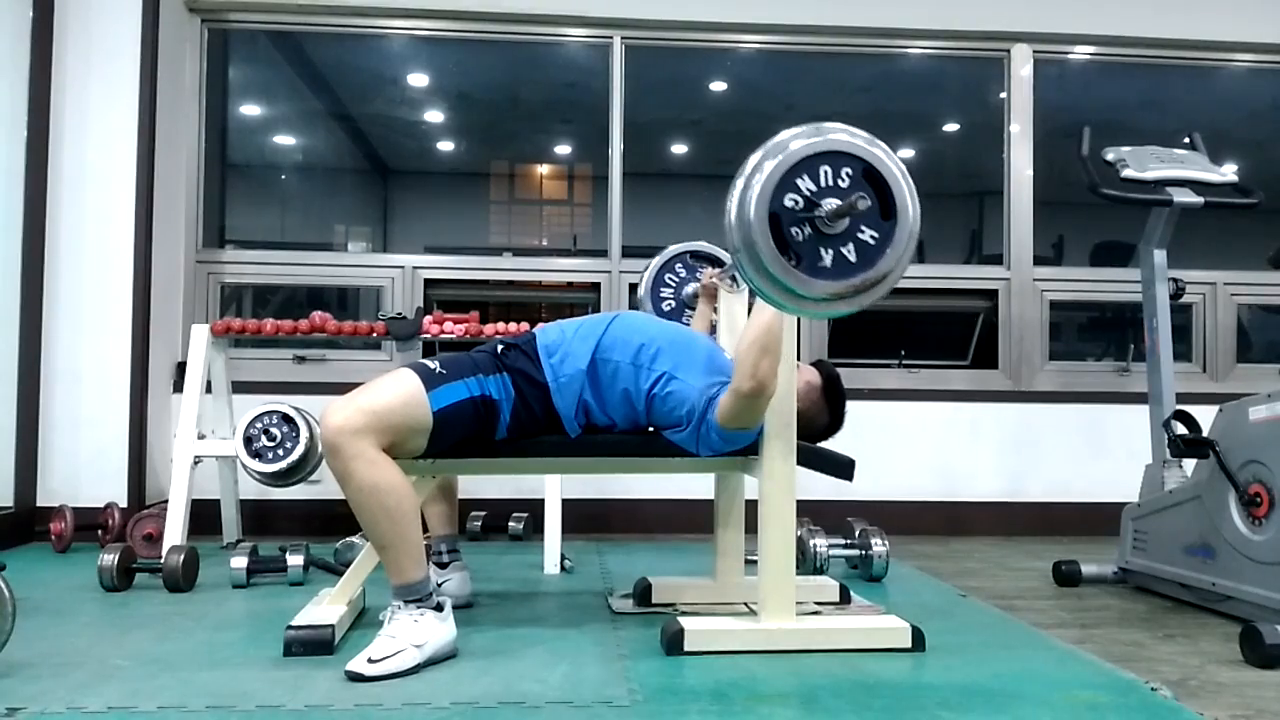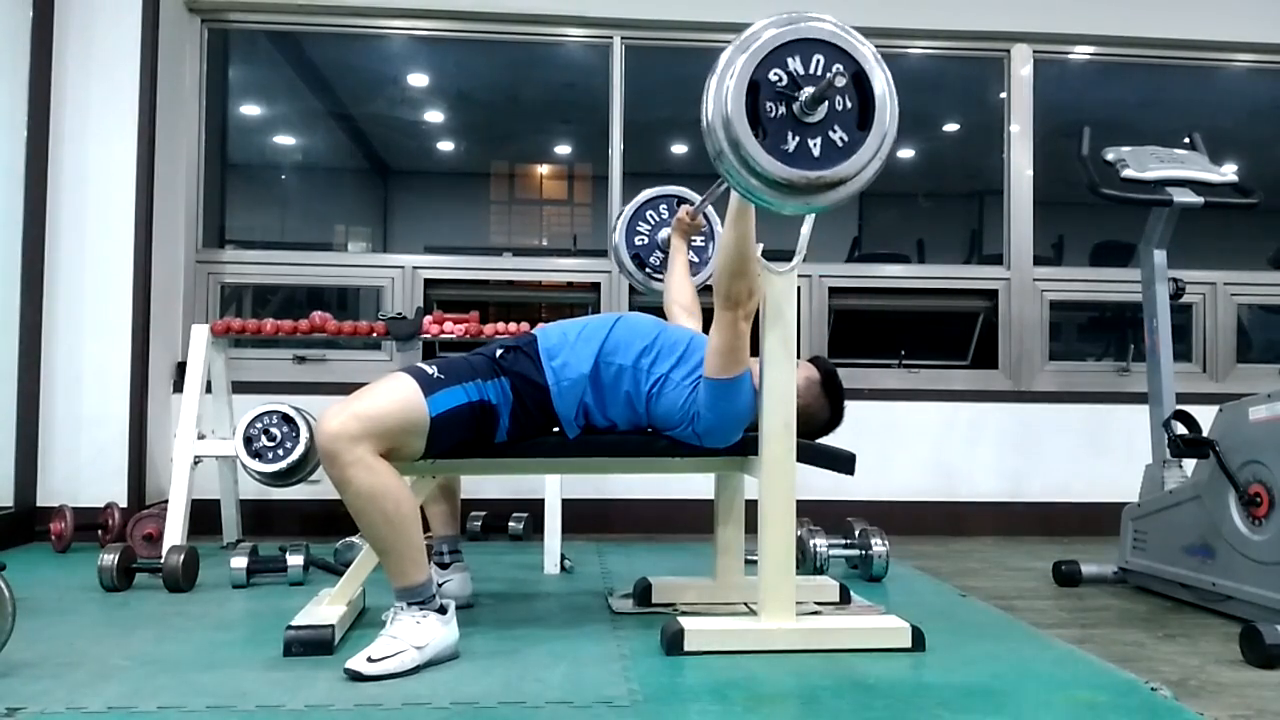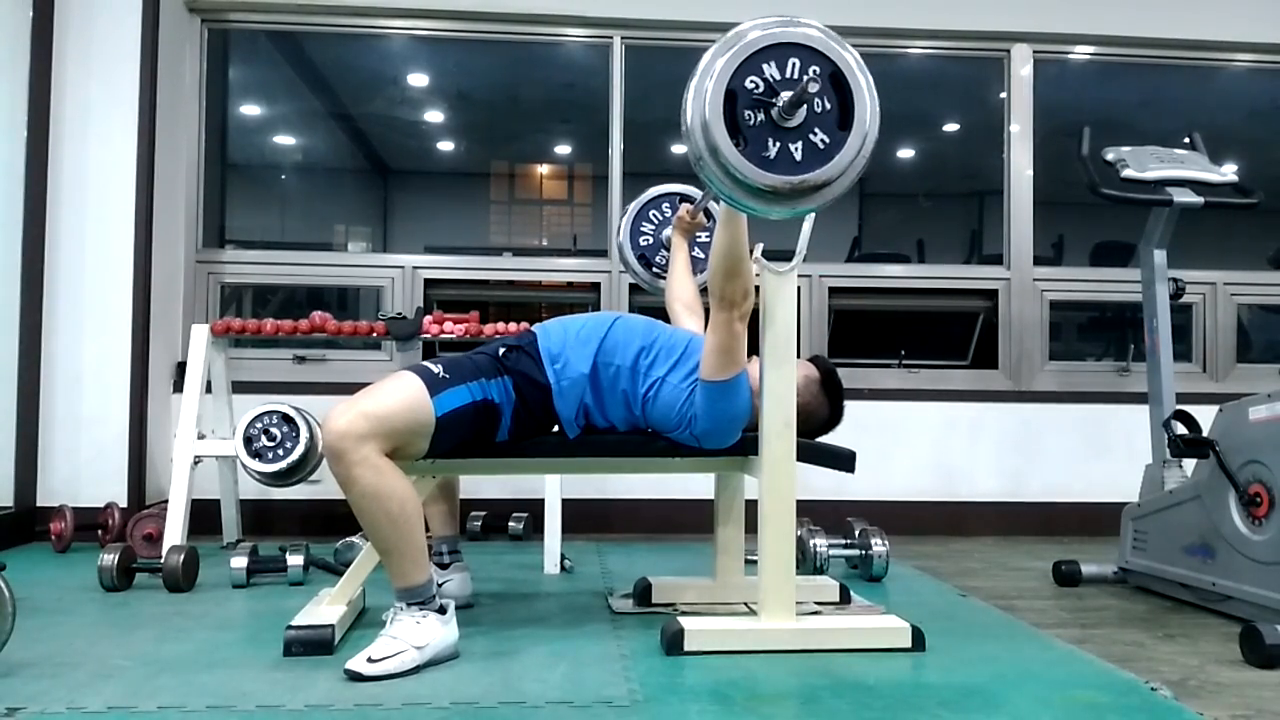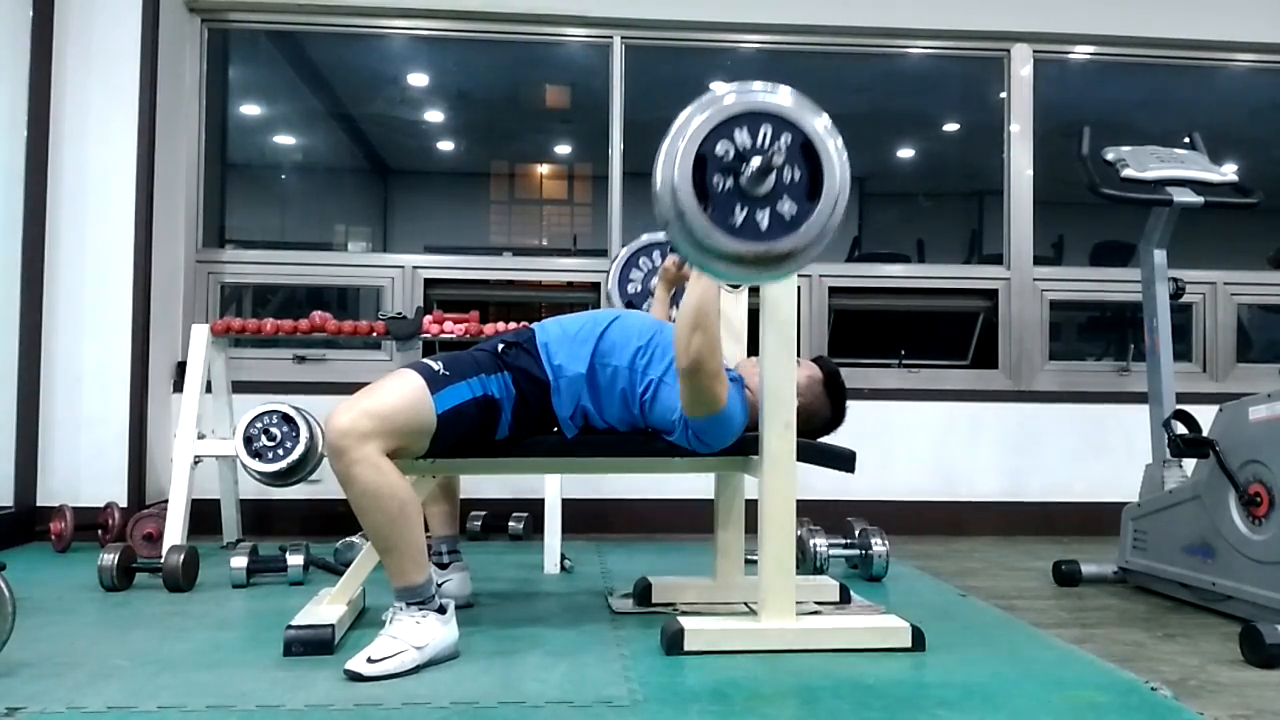
dt=0.7s
person 1, frame 1
left shoulder: (732, 417)
right shoulder: (724, 381)
left elbow: (751, 380)
right wrist: (706, 302)
left knee: (347, 426)
left ankle: (421, 613)
right ankle: (444, 568)
person 1, frame 2
left shoulder: (724, 412)
right shoulder: (720, 373)
left elbow: (735, 303)
right elbow: (681, 311)
left wrist: (745, 189)
right wrist: (679, 240)
left knee: (342, 433)
left ankle: (424, 614)
right ankle: (444, 566)
person 1, frame 3
left shoulder: (721, 412)
right shoulder: (719, 371)
left elbow: (732, 305)
right elbow: (687, 308)
right wrist: (680, 239)
left knee: (350, 432)
left ankle: (424, 614)
right ankle: (444, 567)
person 1, frame 4
left shoulder: (723, 416)
right shoulder: (735, 387)
left elbow: (694, 356)
right elbow: (661, 347)
right wrist: (666, 285)
left knee: (352, 432)
left ankle: (424, 614)
right ankle: (444, 568)
